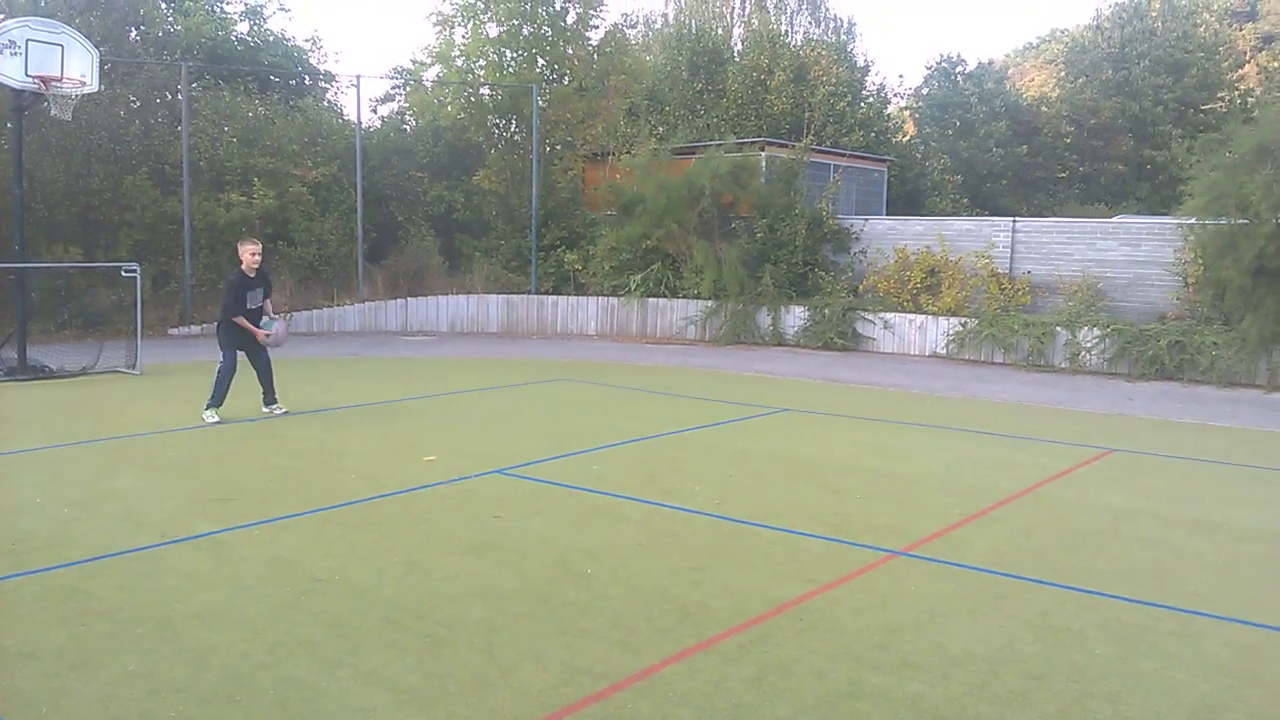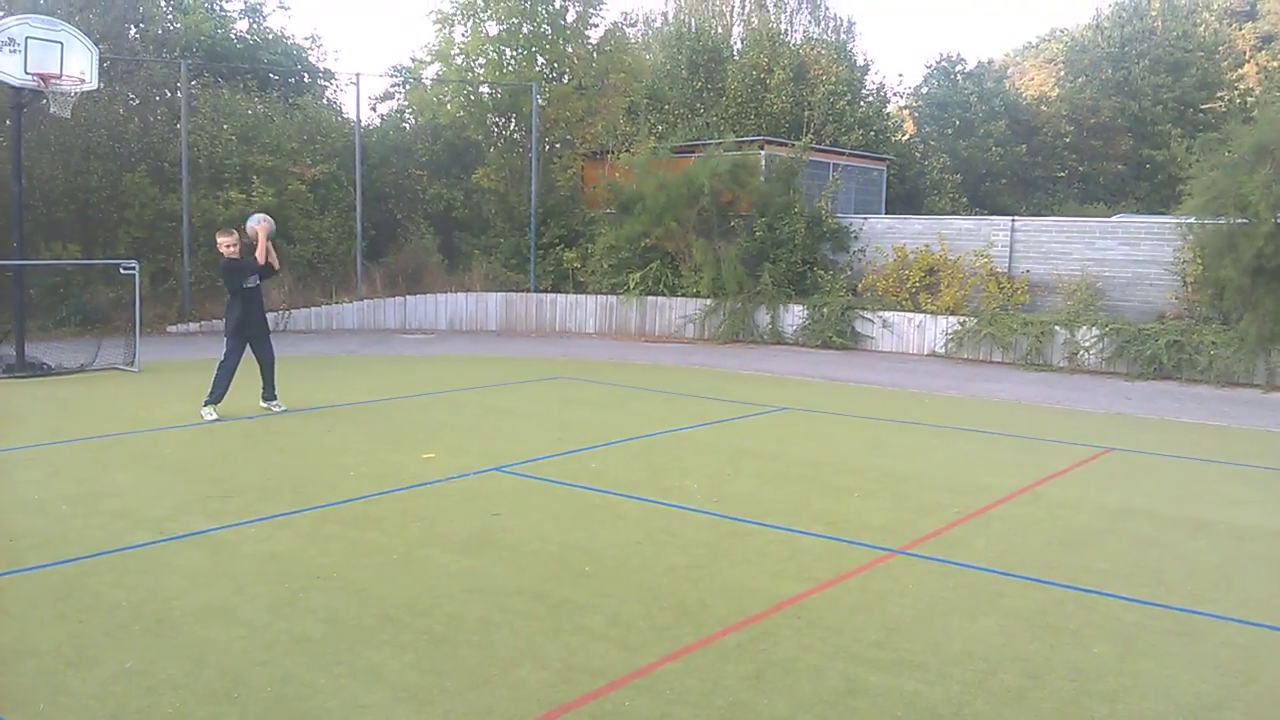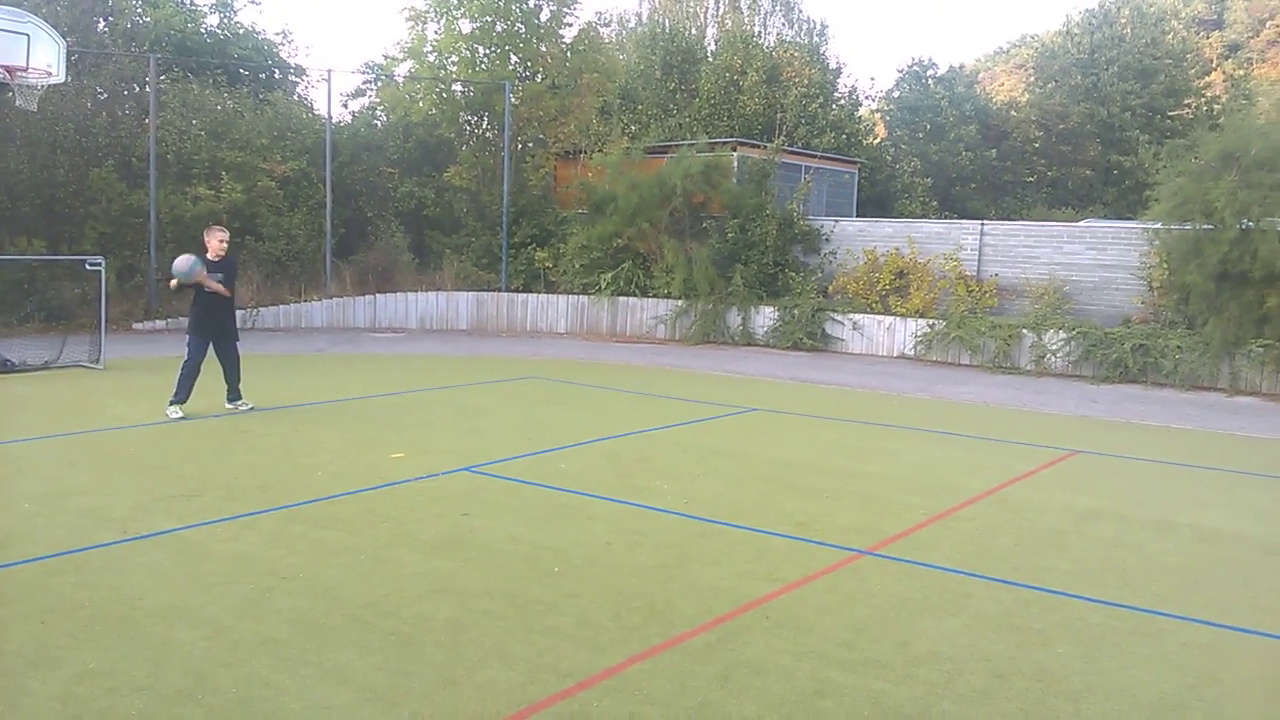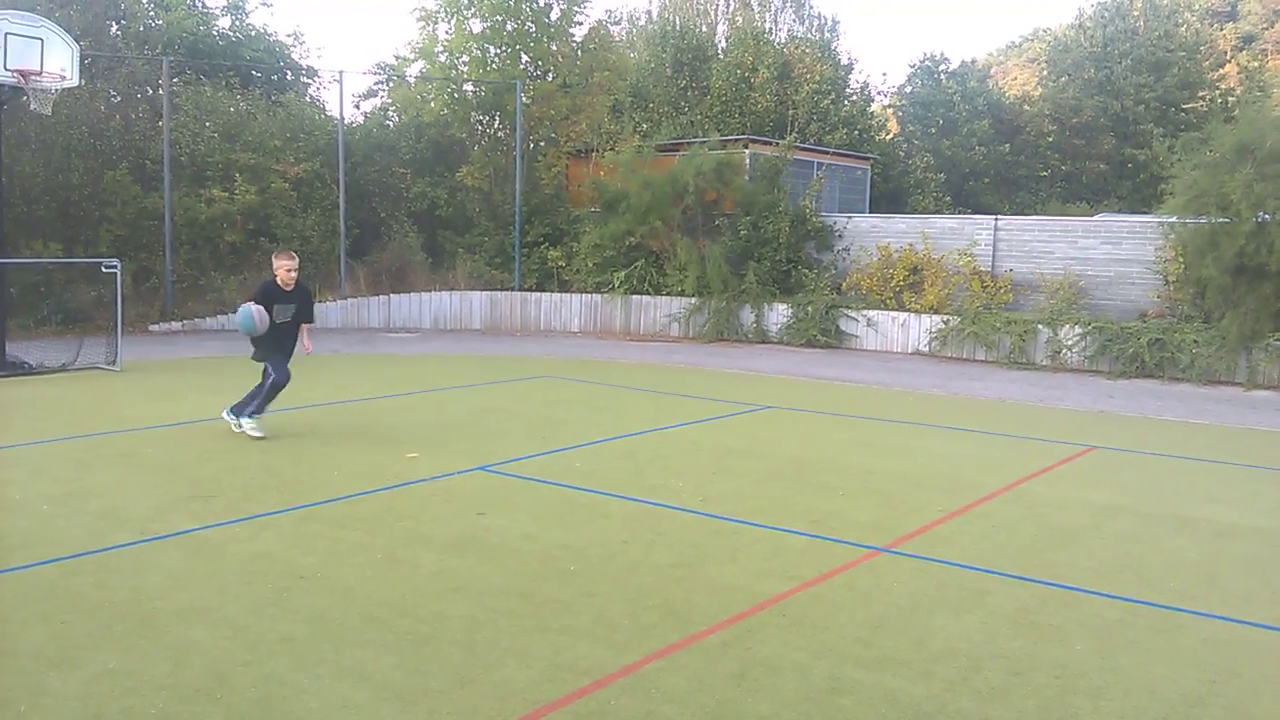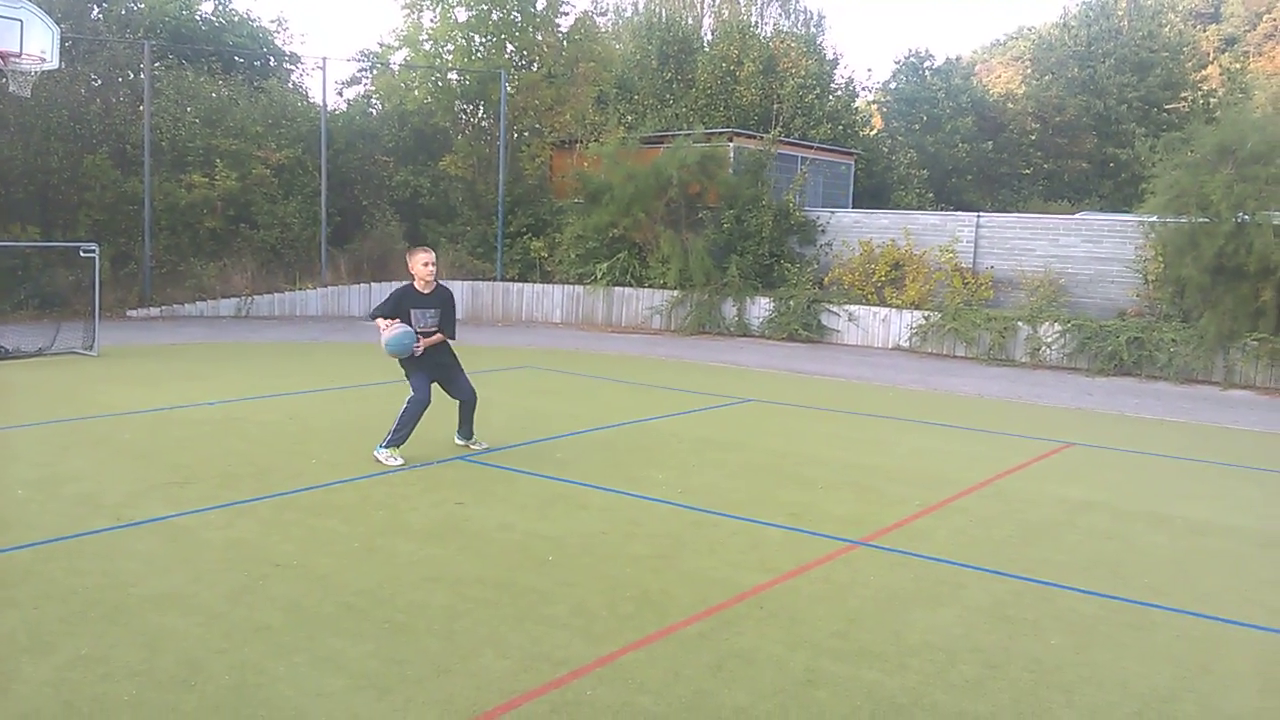
dt=1s
person 1, frame 1
left shoulder: (262, 274)
right shoulder: (235, 280)
right elbow: (233, 313)
left wrist: (271, 315)
right wrist: (255, 331)
left hip: (254, 330)
right hip: (231, 329)
left knee: (264, 364)
right knee: (228, 366)
left ankle: (269, 402)
right ankle: (211, 408)
person 1, frame 2
left shoulder: (248, 262)
right shoulder: (227, 264)
left elbow: (273, 267)
right elbow: (259, 264)
left wrist: (265, 241)
right wrist: (263, 234)
left hip: (257, 322)
right hip: (238, 324)
left knee: (268, 359)
right knee: (228, 364)
left ankle: (269, 398)
right ankle: (210, 405)
person 1, frame 3
left shoulder: (229, 264)
left elbow: (228, 291)
right elbow: (175, 286)
left wrist: (206, 281)
right wrist: (178, 280)
left hip: (223, 323)
right hip: (200, 323)
left knee: (231, 360)
right knee: (192, 363)
left ankle: (233, 398)
right ankle: (175, 404)
person 1, frame 4
left shoulder: (303, 292)
right shoulder: (266, 289)
left elbow: (305, 319)
left wrist: (304, 337)
left hip: (286, 342)
right hip: (267, 341)
left knee: (272, 379)
right knee: (281, 375)
left ankle: (235, 412)
right ankle: (250, 414)
person 1, frame 5
left shoulder: (445, 295)
right shoulder: (401, 295)
left elbow: (446, 333)
right elbow: (377, 315)
left wrist: (427, 342)
right wrist: (385, 325)
left hip: (439, 353)
right hip: (413, 357)
left knee: (468, 394)
right knee: (421, 396)
left ankle: (465, 435)
right ankle: (386, 447)
